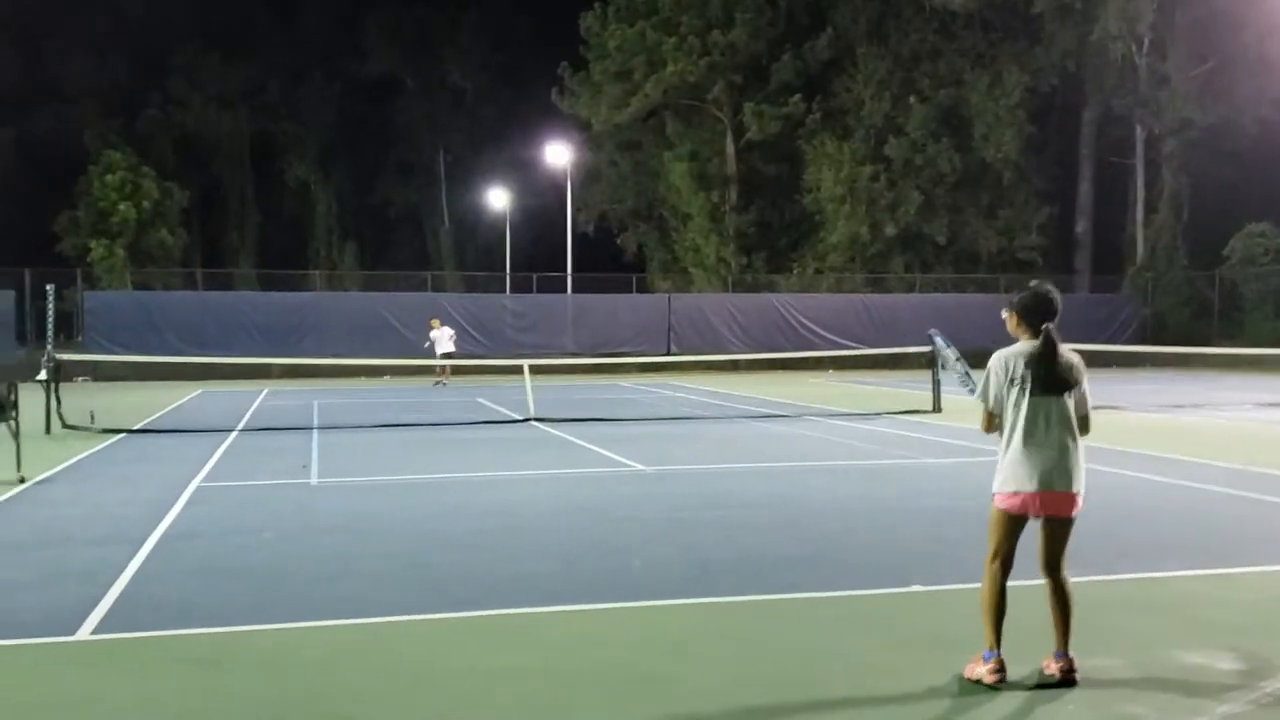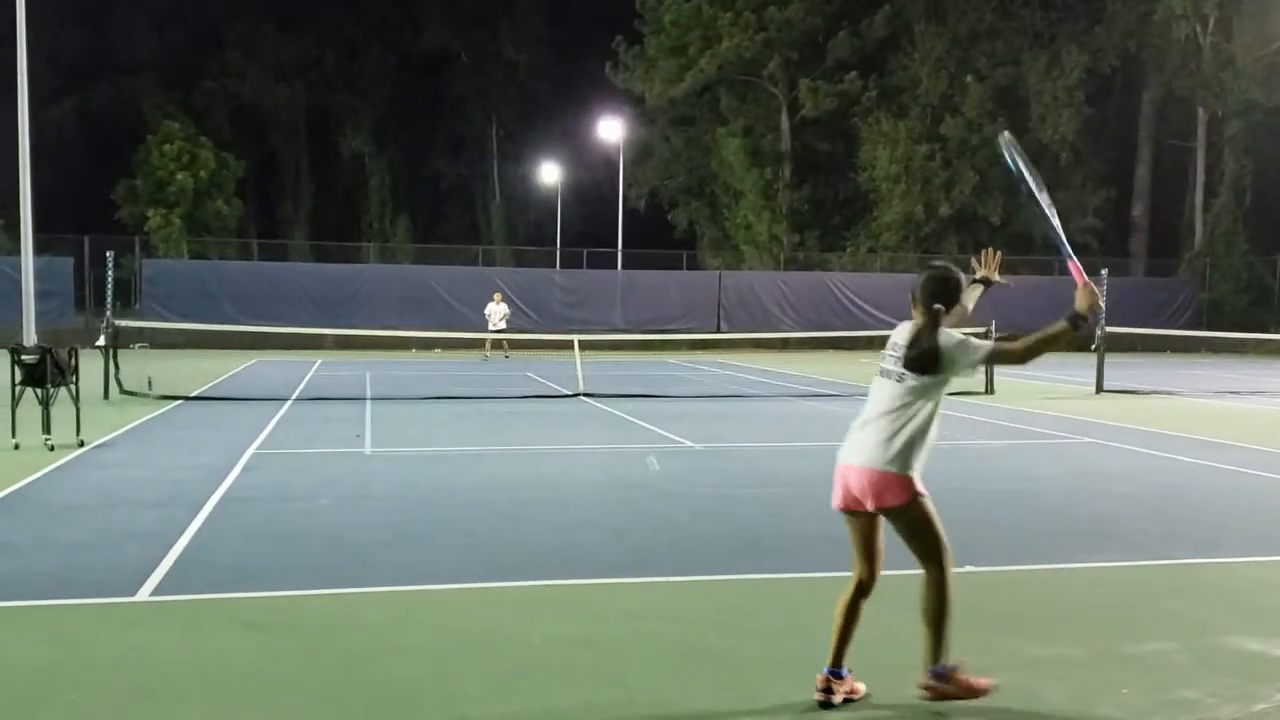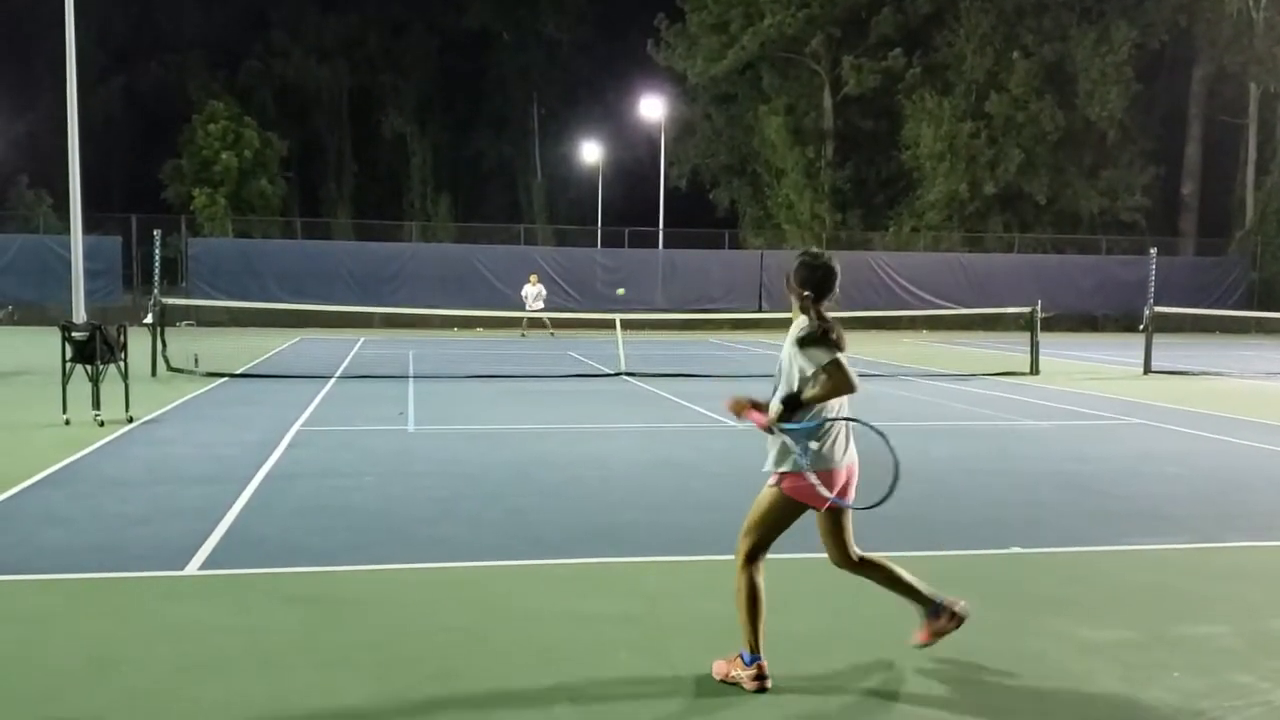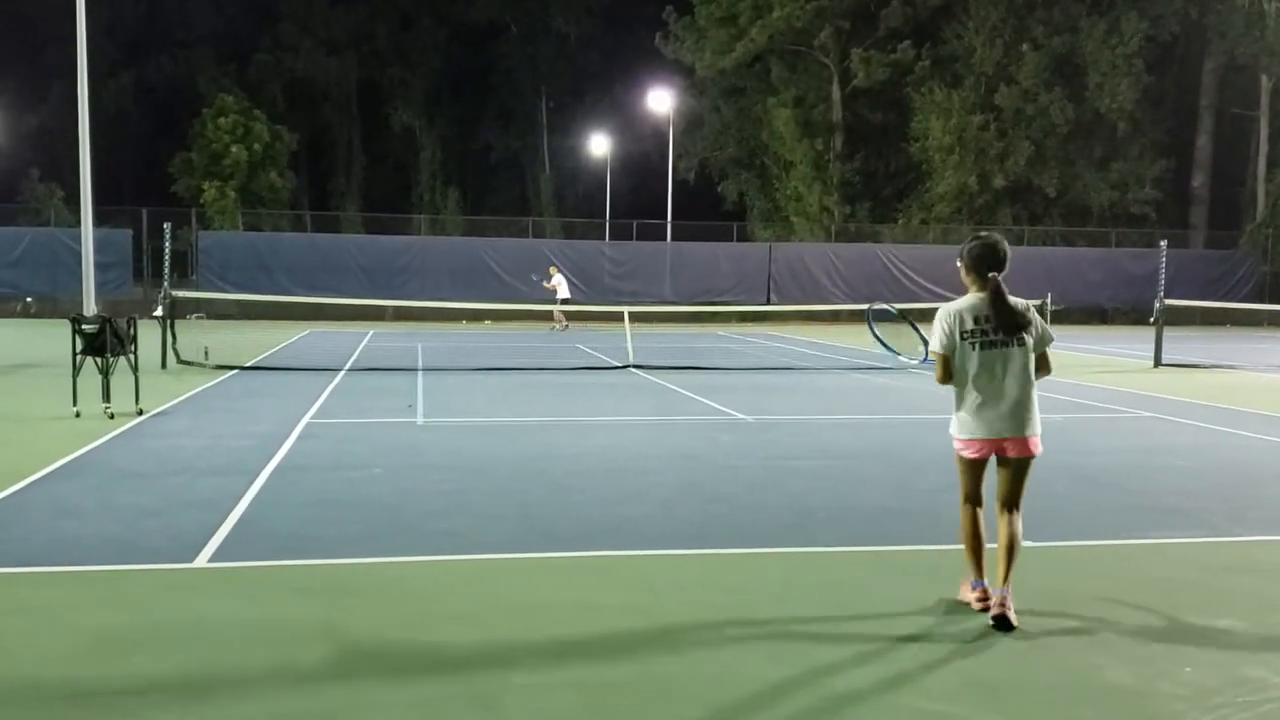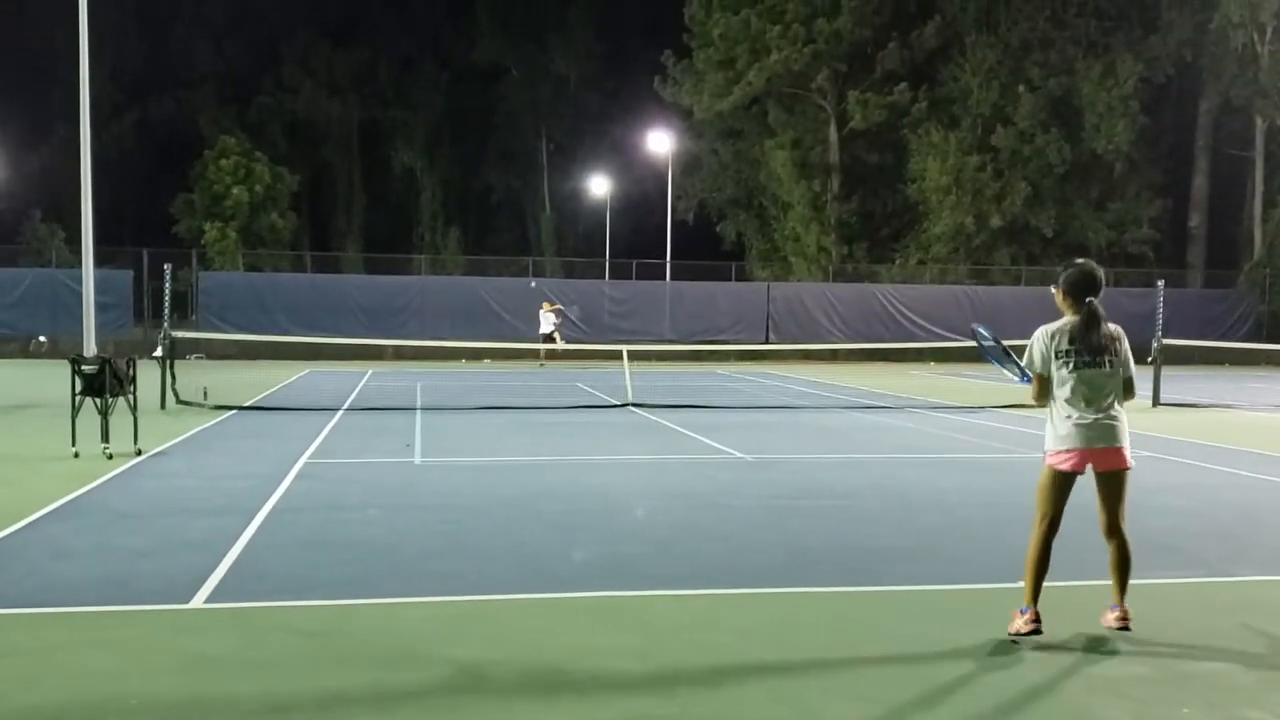
dt=1s
person 1, frame 1
left shoulder: (1003, 361)
right shoulder: (1071, 364)
left elbow: (988, 427)
right elbow: (1083, 428)
left hip: (1018, 479)
right hip: (1064, 480)
left knee: (997, 566)
right knee: (1053, 568)
left ankle: (992, 660)
right ankle: (1062, 659)
person 1, frame 2
left shoulder: (902, 333)
right shoulder: (947, 345)
left elbow: (941, 319)
right elbow: (1017, 352)
left wrist: (980, 283)
right wrist: (1076, 320)
left hip: (851, 465)
right hip: (887, 472)
left knee: (864, 576)
right knee: (937, 568)
left ankle: (832, 679)
right ankle: (939, 673)
person 1, frame 3
left shoulder: (803, 330)
right shoulder: (823, 328)
left elbow: (843, 383)
left wrist: (793, 403)
right wrist: (765, 407)
left hip: (801, 466)
right hip: (828, 461)
left knee: (747, 554)
right knee: (843, 556)
left ankle: (751, 664)
right ankle: (938, 607)
person 1, frame 4
left shoulder: (950, 313)
right shoulder: (1023, 312)
left elbow: (944, 375)
right elbow: (1044, 368)
left hip: (973, 425)
right hip: (1019, 424)
left knee: (971, 502)
right knee: (1009, 508)
left ankle: (978, 586)
right ankle: (1003, 596)
person 1, frame 5
left shoulder: (1047, 335)
right shoulder: (1116, 335)
left elbow: (1039, 394)
right elbow: (1129, 392)
left hip: (1068, 439)
right hip: (1111, 438)
left knee: (1046, 527)
right knee: (1112, 525)
left ankle: (1030, 613)
right ankle: (1119, 608)
